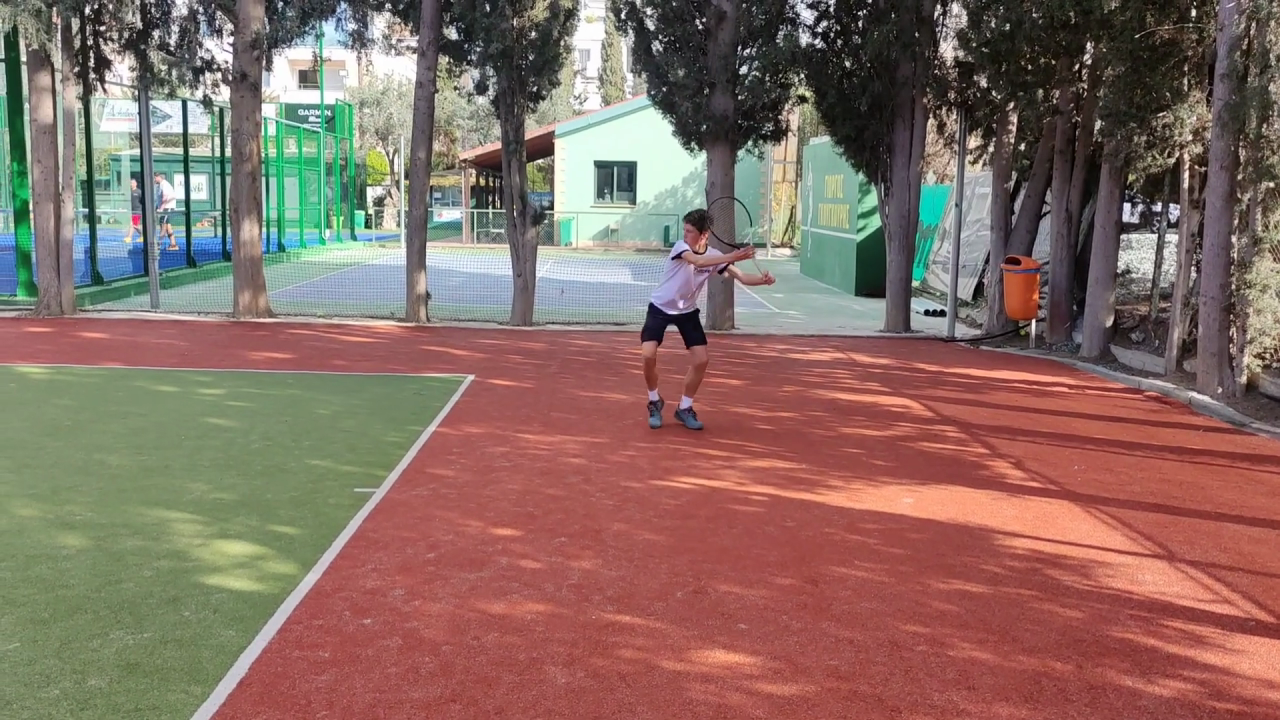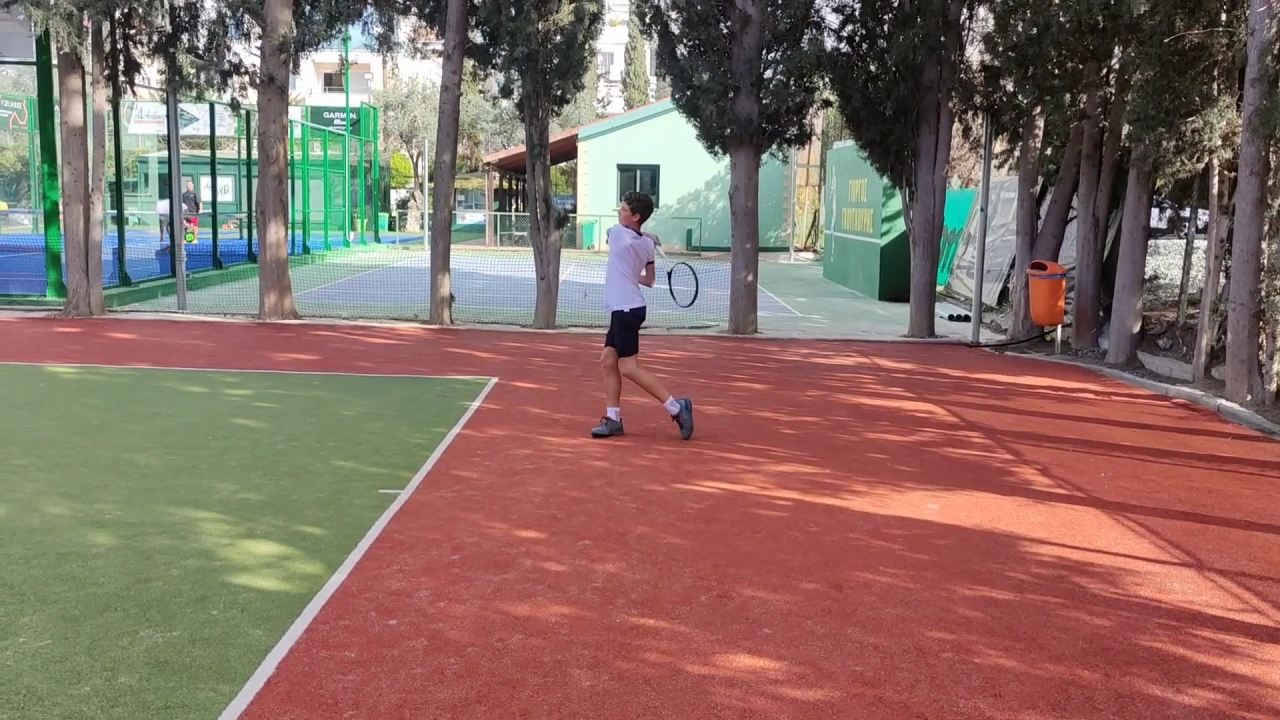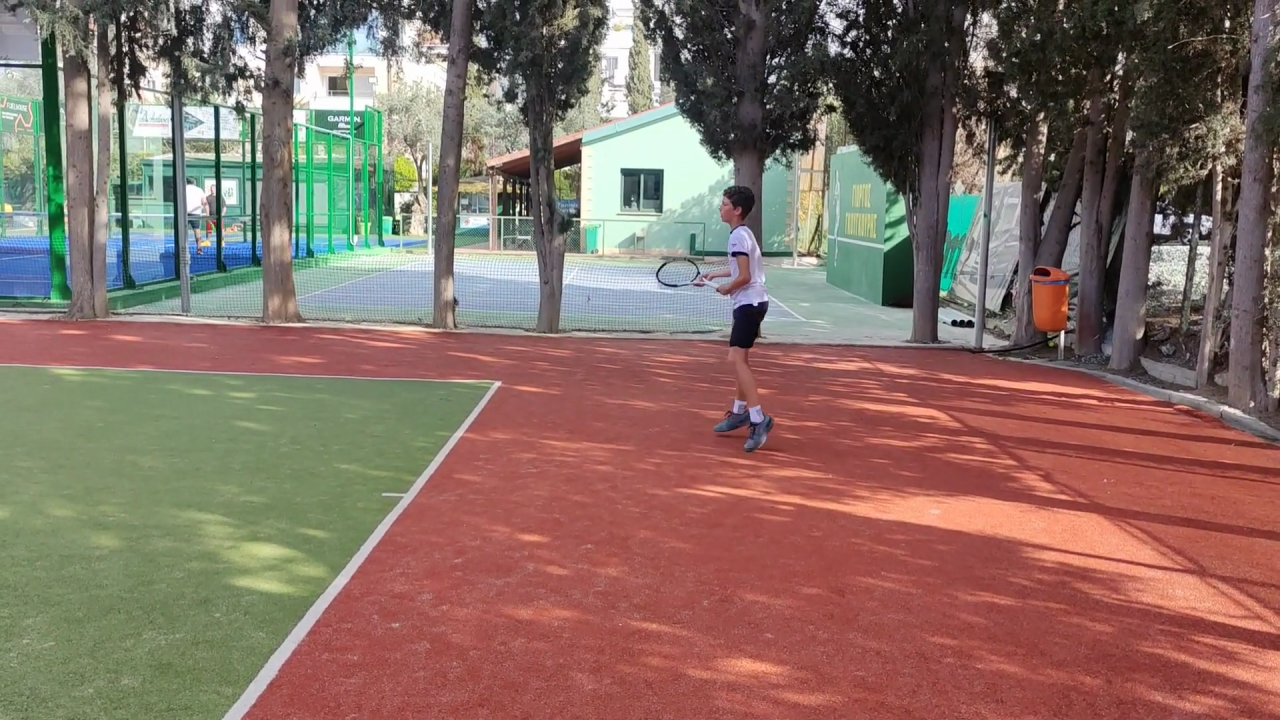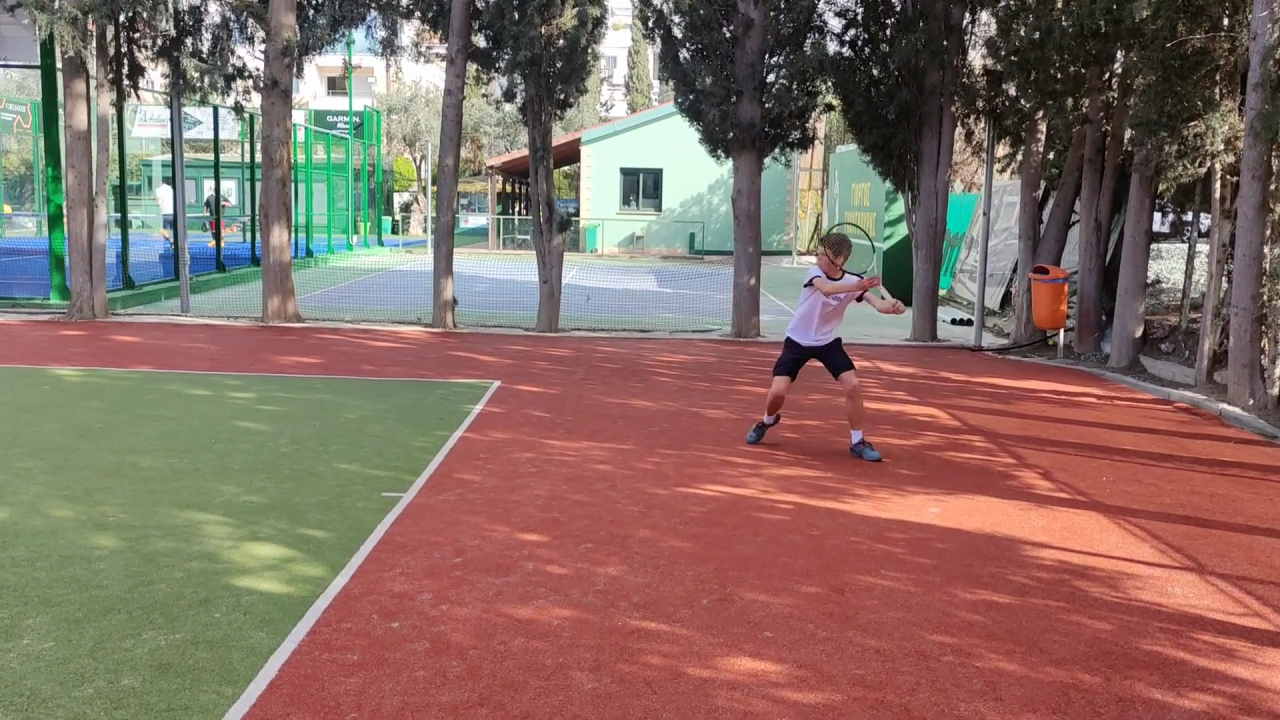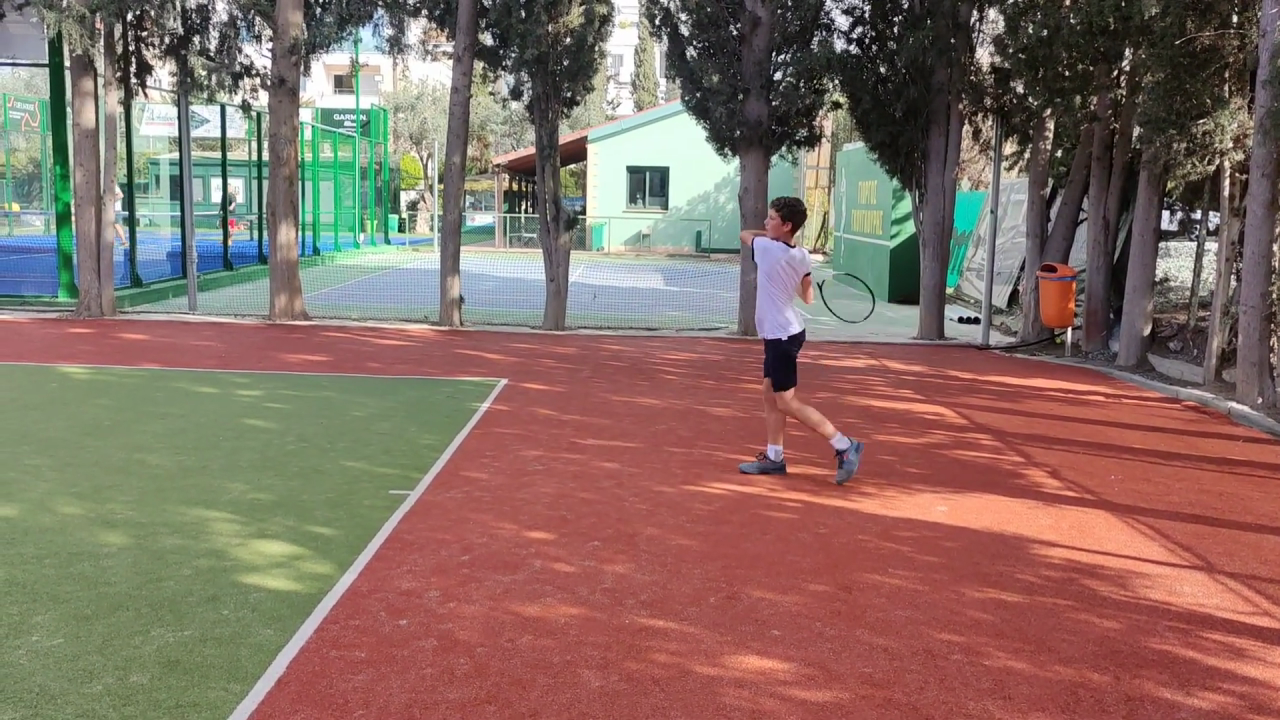
dt=1s
person 1, frame 1
left shoulder: (716, 256)
right shoulder: (680, 247)
left elbow: (742, 277)
right elbow: (698, 261)
left wrist: (762, 279)
right wrist: (733, 257)
left hip: (688, 310)
right hip: (660, 307)
left knee: (701, 360)
right knee: (648, 354)
left ankle: (685, 408)
right ankle: (655, 401)
person 1, frame 2
left shoulder: (617, 233)
right shoulder: (647, 244)
right elbow: (649, 280)
left hip: (626, 309)
right hip: (625, 309)
left knee: (628, 368)
right knee: (607, 361)
left ankle: (677, 408)
right ankle: (613, 419)
person 1, frame 3
left shoulder: (738, 236)
right shoulder: (743, 234)
left elbow: (744, 276)
left wrist: (725, 289)
right wrist: (716, 274)
left hip: (749, 304)
right hip: (748, 304)
left knee: (736, 360)
right knee: (738, 360)
left ankle: (759, 419)
right ankle: (739, 412)
person 1, frame 4
left shoulder: (854, 282)
right shoulder: (814, 273)
left elbow: (879, 304)
right elbow: (826, 289)
left wrist: (892, 306)
right wrist: (859, 286)
left hip: (828, 343)
right hip: (798, 340)
left knee: (853, 386)
right knee: (777, 392)
left ankle: (858, 441)
right ankle: (768, 419)
person 1, frame 5
left shoulder: (767, 248)
right shoulder: (801, 256)
left elbow: (745, 235)
right elbow: (807, 296)
left wrist: (764, 234)
left hip: (782, 336)
right hip: (779, 335)
left knee: (787, 402)
right knee: (770, 396)
left ankle: (845, 447)
right ankle: (774, 457)
